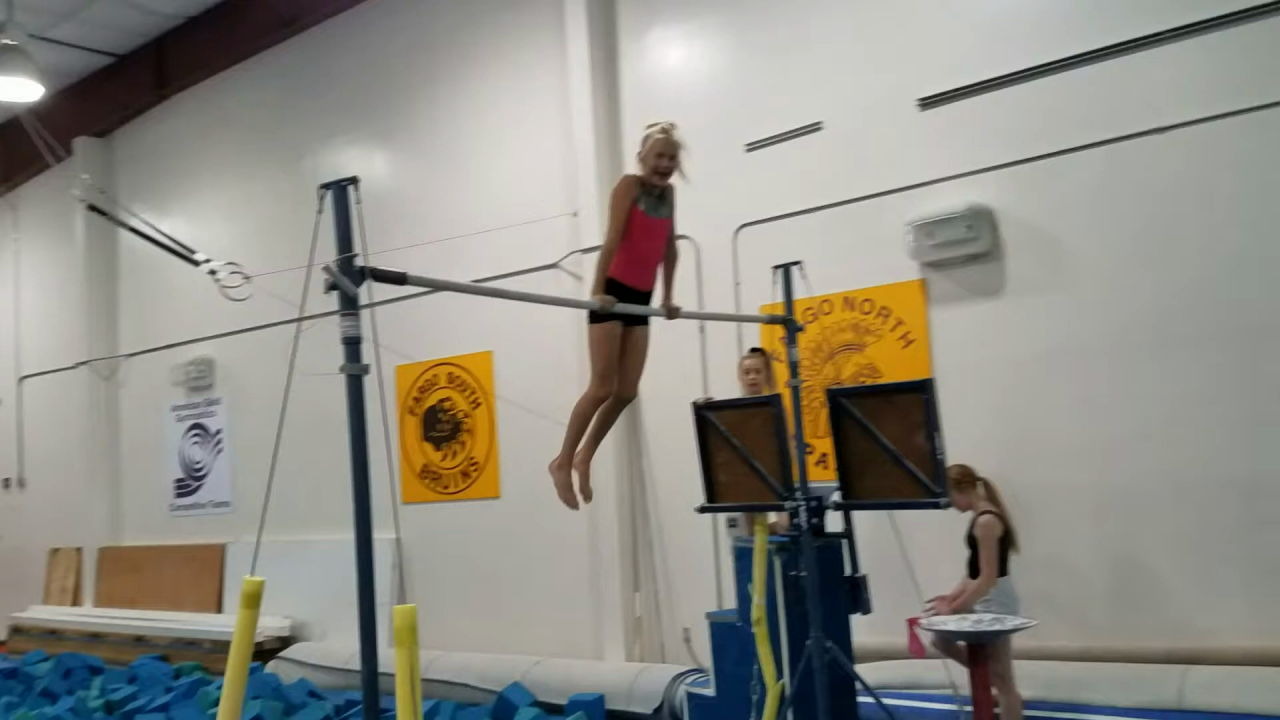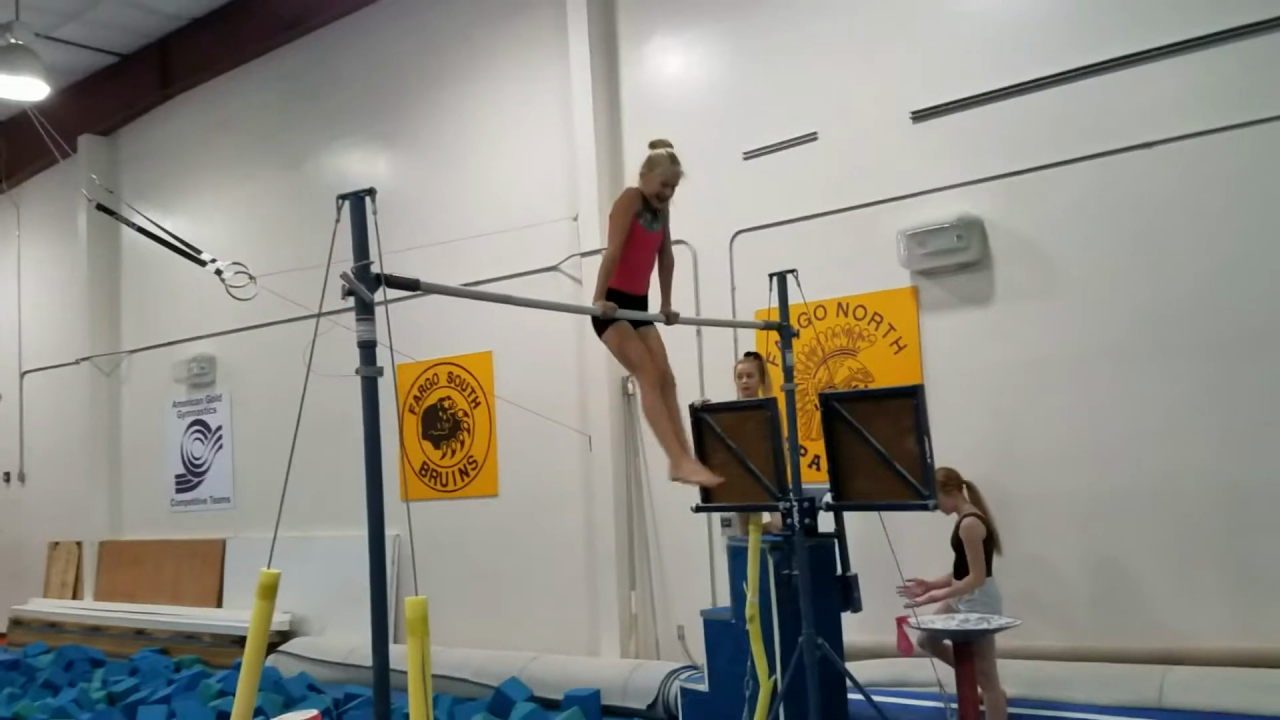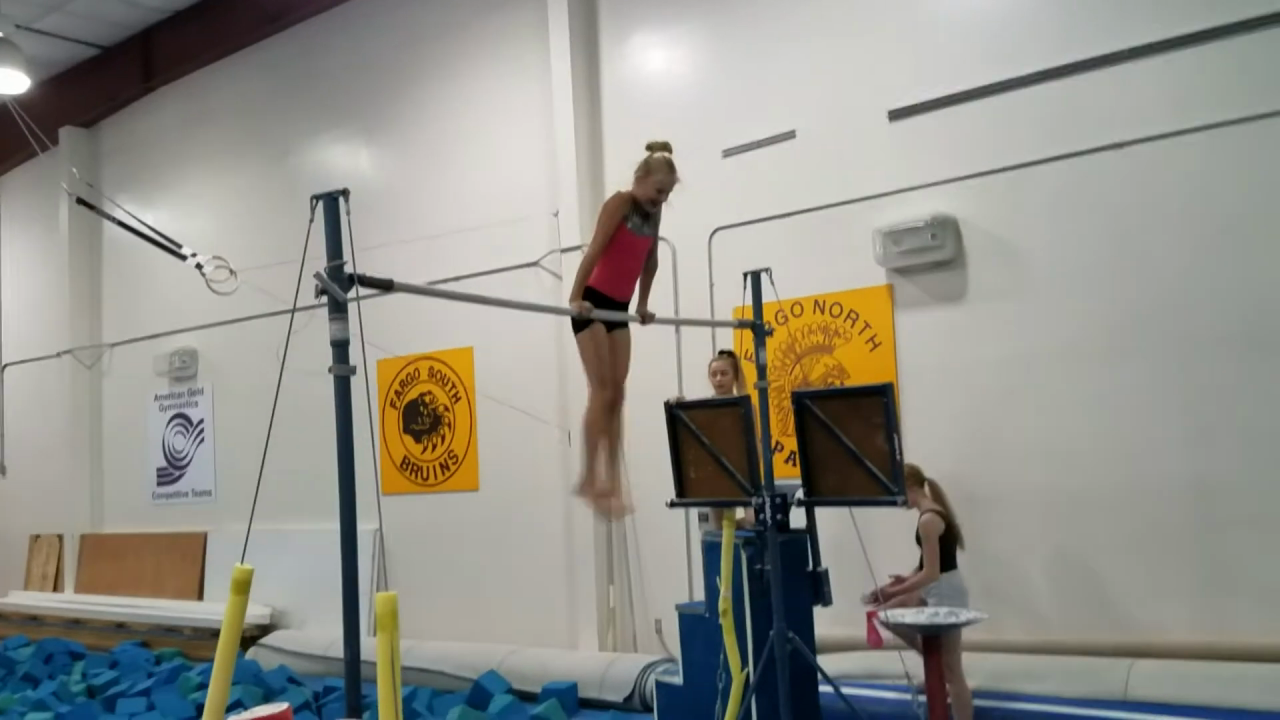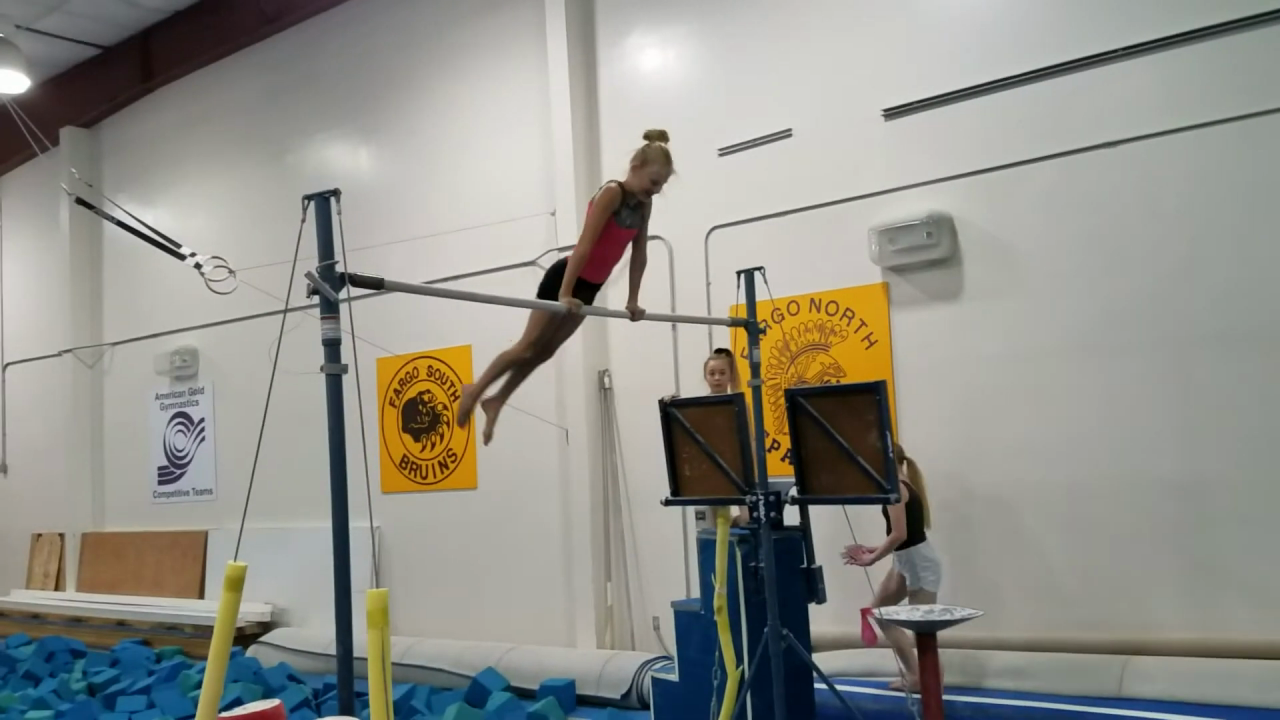
dt=0.5s
person 1, frame 1
left shoulder: (668, 193)
right shoulder: (629, 186)
left elbow: (669, 248)
right elbow: (612, 239)
left wrist: (667, 297)
right wrist: (597, 290)
left hip: (640, 299)
right hip: (614, 294)
left knee: (626, 392)
right knee: (603, 388)
left ankle: (583, 458)
right ankle: (563, 463)
person 1, frame 2
left shoulder: (660, 208)
right shoulder: (629, 199)
left elbow: (665, 257)
right elbow: (613, 251)
left wrist: (666, 304)
right wrist: (599, 299)
left hip: (637, 306)
right hip: (613, 304)
left knee: (665, 380)
right knee: (650, 377)
left ankle: (685, 459)
right ankle: (681, 461)
person 1, frame 3
left shoulder: (652, 210)
right shoulder: (620, 203)
right elbow: (595, 252)
left wrist: (641, 303)
right wrist: (575, 298)
left hip: (618, 308)
right hip: (595, 304)
left knee: (616, 390)
right knee: (602, 390)
left ankle: (611, 480)
right ankle: (592, 480)
person 1, frame 4
left shoulder: (645, 204)
right shoulder: (611, 194)
left elbow: (639, 253)
right elbow: (585, 243)
left wrist: (632, 301)
right wrist: (565, 293)
left hip: (589, 287)
right hip: (566, 279)
left knee: (544, 351)
right knee: (528, 348)
left ankle: (495, 402)
right ankle: (477, 390)
person 2, frame 1
left shoulder: (986, 521)
right shoulder: (981, 517)
left elbow: (988, 578)
left wrist: (954, 608)
right wrist: (953, 596)
left hip: (995, 600)
right hip: (980, 598)
left knee: (1002, 678)
right knee: (941, 641)
right ankle: (996, 685)
person 2, frame 2
left shoulder: (970, 524)
right shoulder: (967, 519)
left elbow: (977, 577)
left wrist: (935, 597)
right wrist: (931, 585)
left hip: (978, 601)
right hip: (963, 598)
left knee: (986, 676)
right knee: (927, 641)
right ankle: (988, 689)
person 2, frame 3
left shoulder: (928, 519)
right shoulder: (932, 512)
left elbow: (931, 572)
left wrist: (891, 592)
right wrist: (906, 580)
left hip: (945, 592)
right hip: (933, 589)
left knee: (951, 670)
person 2, frame 4
right shoulder: (905, 486)
left elbow: (899, 534)
left wrist: (872, 558)
right wrist: (870, 551)
left hip: (919, 563)
right hip: (905, 560)
right knee: (878, 610)
right ankle: (914, 676)
